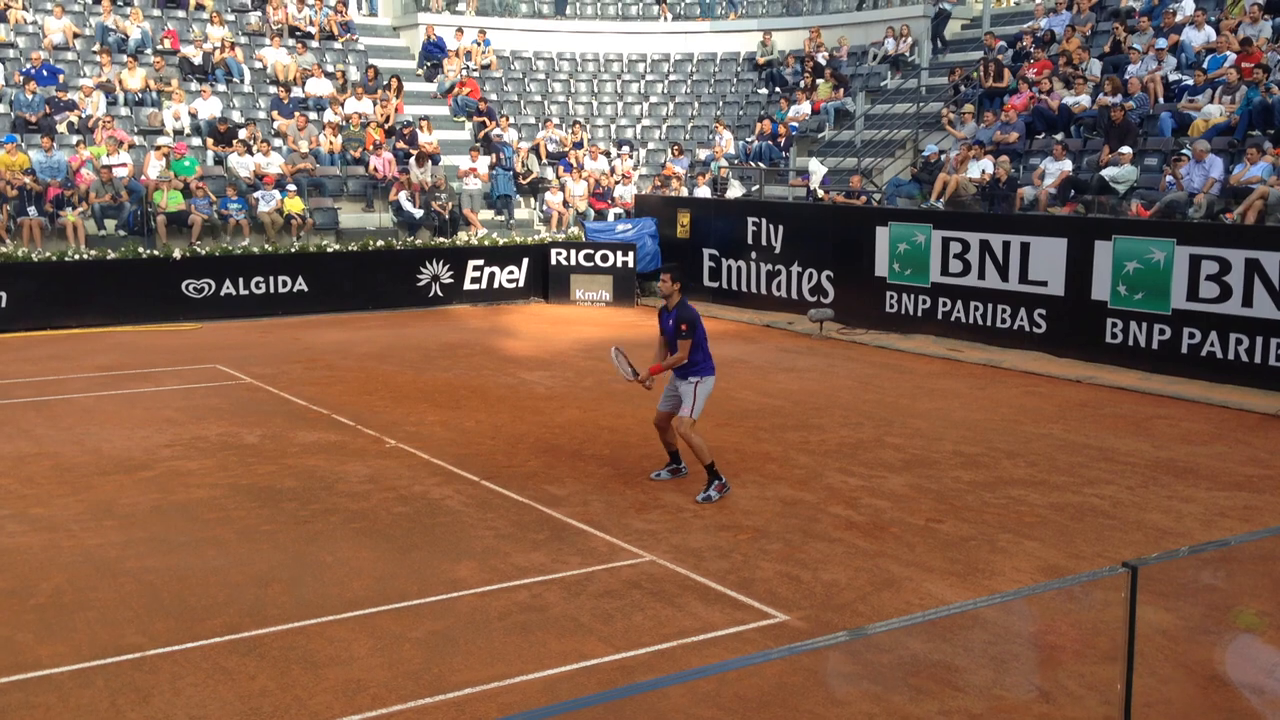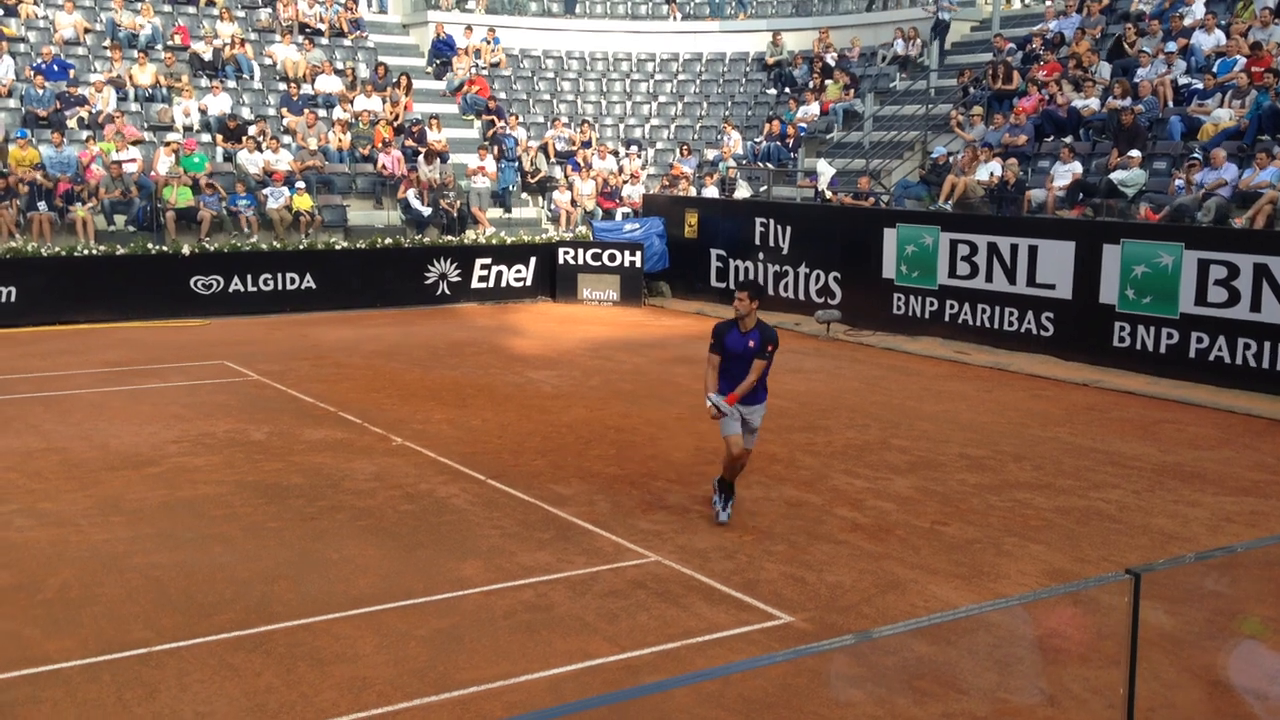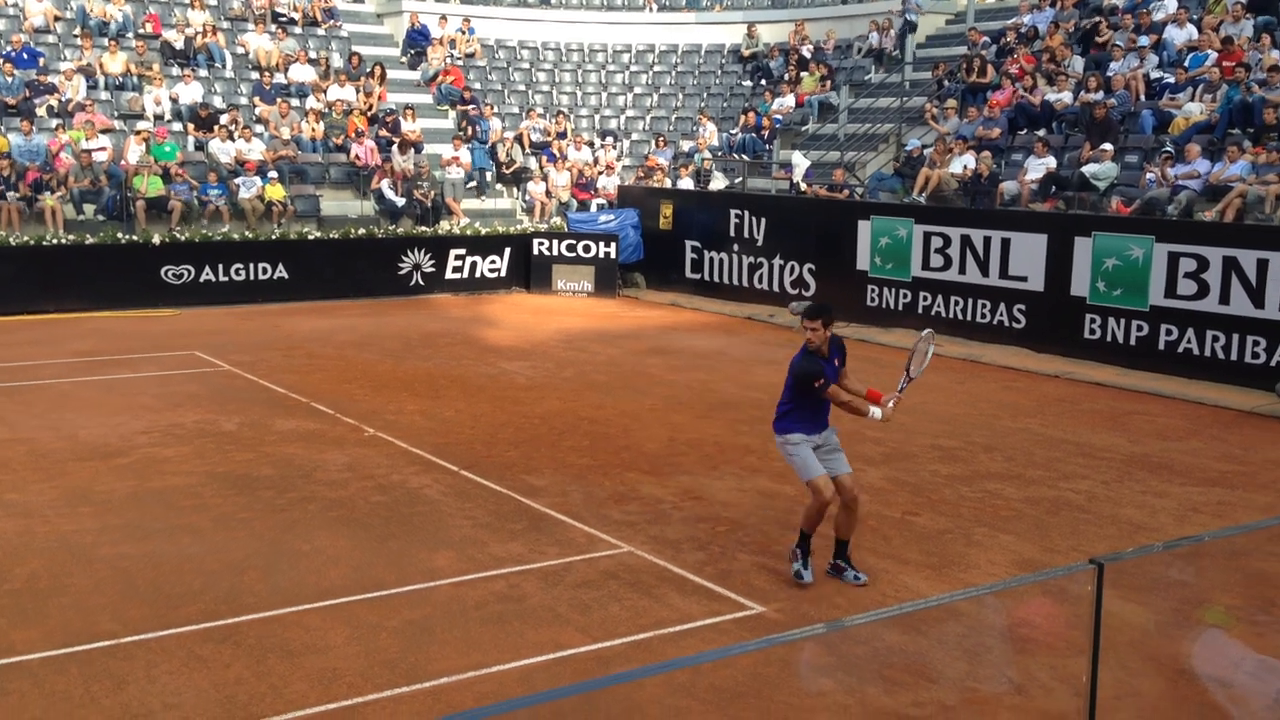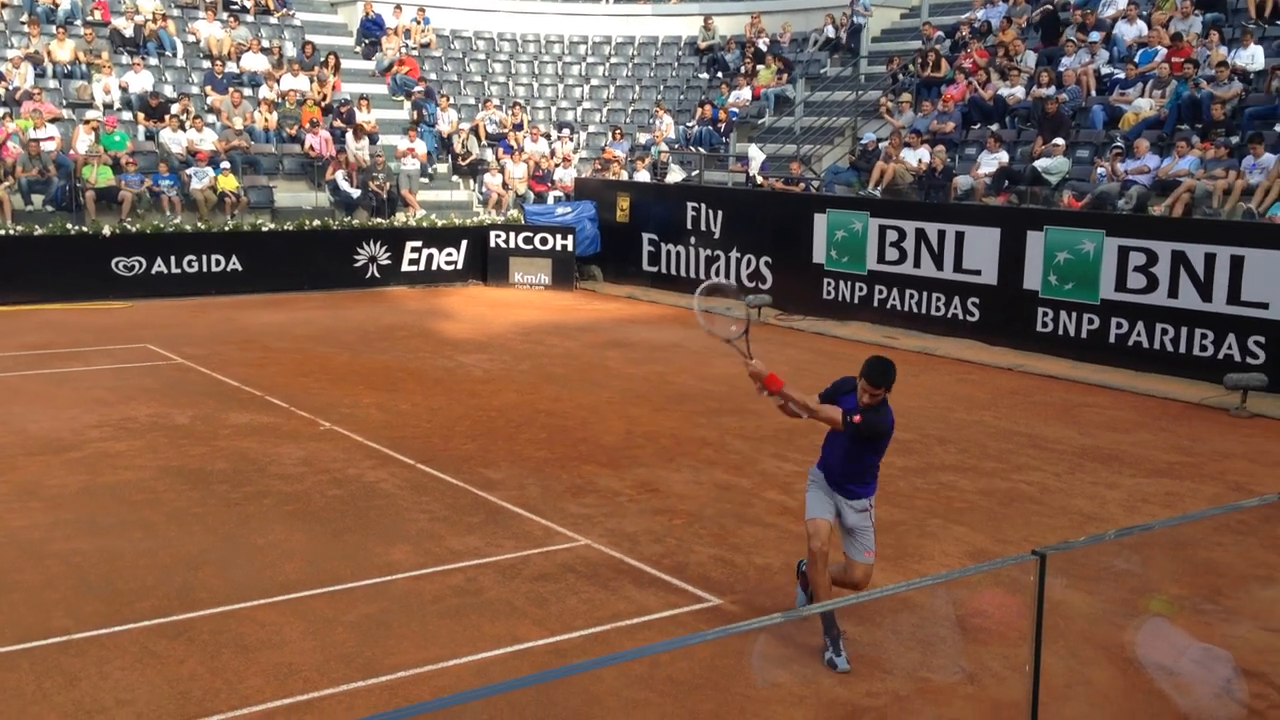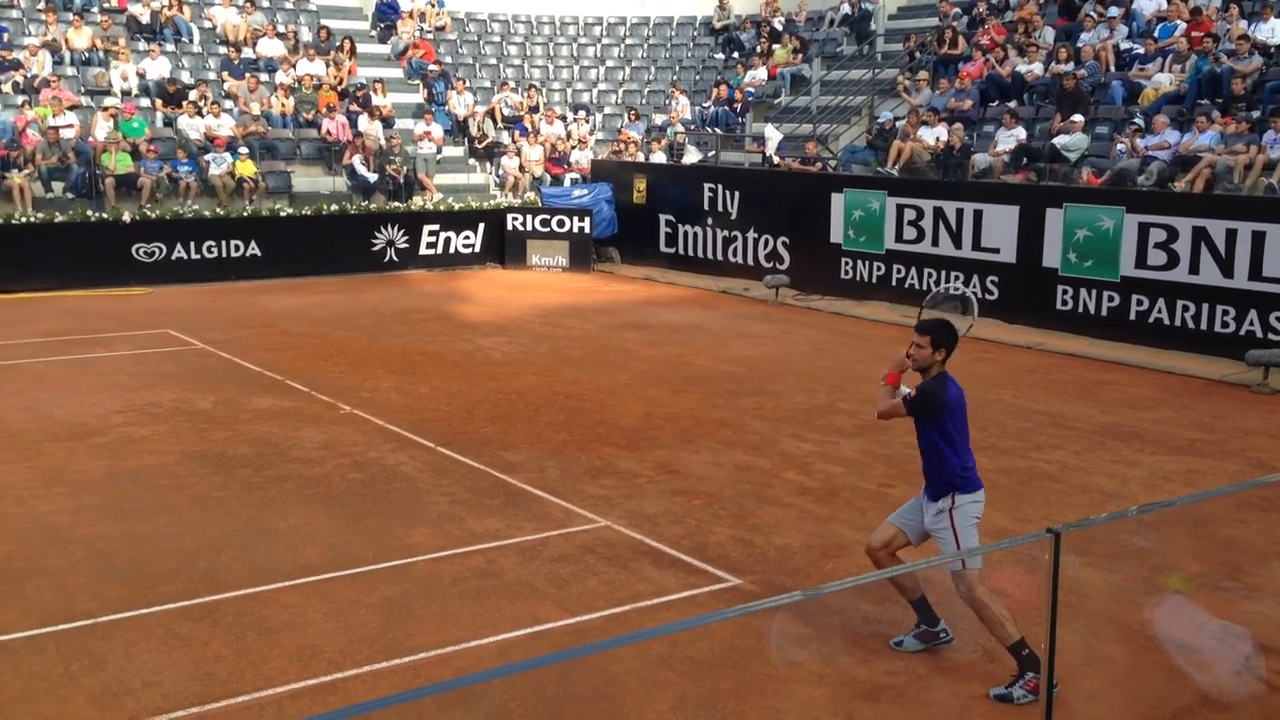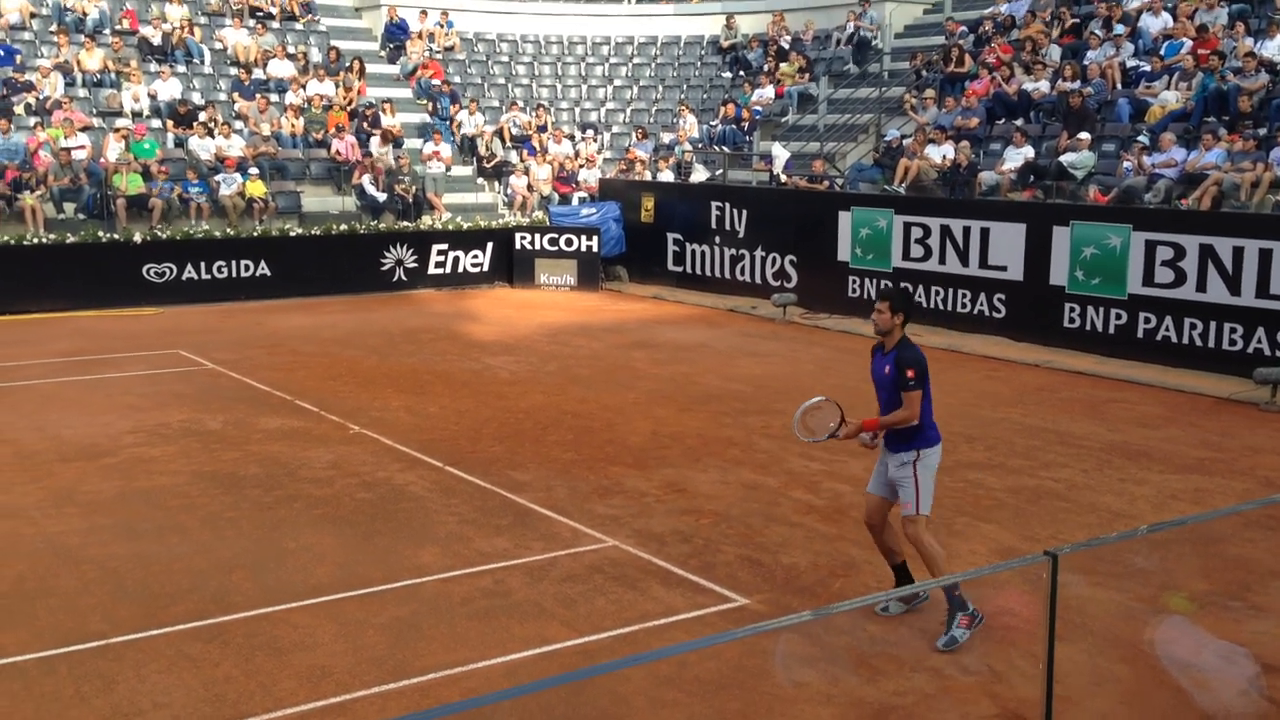
dt=0.5s
person 1, frame 1
left shoulder: (685, 315)
right shoulder: (663, 312)
left elbow: (682, 356)
right elbow: (662, 346)
left wrist: (651, 371)
right wrist: (652, 373)
left hip: (698, 378)
right hip: (679, 376)
left knee: (684, 428)
right knee: (660, 421)
left ankle: (717, 480)
right ankle: (677, 465)
person 1, frame 2
left shoulder: (767, 336)
right shoulder: (721, 330)
left elbow: (753, 377)
right elbow: (712, 369)
left wrist: (732, 402)
right wrist: (711, 400)
left hip: (753, 400)
right hip: (725, 398)
left knee: (742, 457)
right knee: (734, 451)
left ankle: (725, 487)
right ankle: (722, 491)
person 1, frame 3
left shoulder: (837, 345)
right shoulder: (805, 366)
left elbow: (844, 380)
right elbow: (843, 401)
left wrist: (878, 397)
right wrist: (876, 414)
left hip: (822, 432)
right hip: (793, 435)
left knee: (850, 496)
right knee: (825, 494)
left ankle: (840, 561)
right ankle: (802, 549)
person 1, frame 4
left shoulder: (880, 422)
right shoulder: (847, 387)
left elbow: (817, 413)
right elbow: (800, 408)
left wrist: (774, 382)
right wrist: (772, 386)
left hip: (857, 497)
right hip: (823, 481)
left knee: (859, 579)
right knee: (819, 546)
left ankle: (809, 572)
right ankle: (831, 635)
person 1, frame 5
left shoulder: (934, 392)
right shoulder: (937, 386)
left elbow: (882, 410)
left wrist: (892, 376)
left hip: (956, 499)
right hip: (934, 495)
left knee: (970, 588)
right knee: (877, 547)
left ankle: (1030, 669)
right ankle: (931, 626)
person 1, frame 6
left shoulder: (909, 358)
right shoulder: (878, 352)
left elbow: (911, 415)
left wrist: (863, 427)
right wrist: (873, 429)
left hip: (918, 452)
right hip: (896, 450)
left knee: (915, 531)
right knee: (873, 520)
left ankle: (962, 610)
right ankle: (905, 587)
